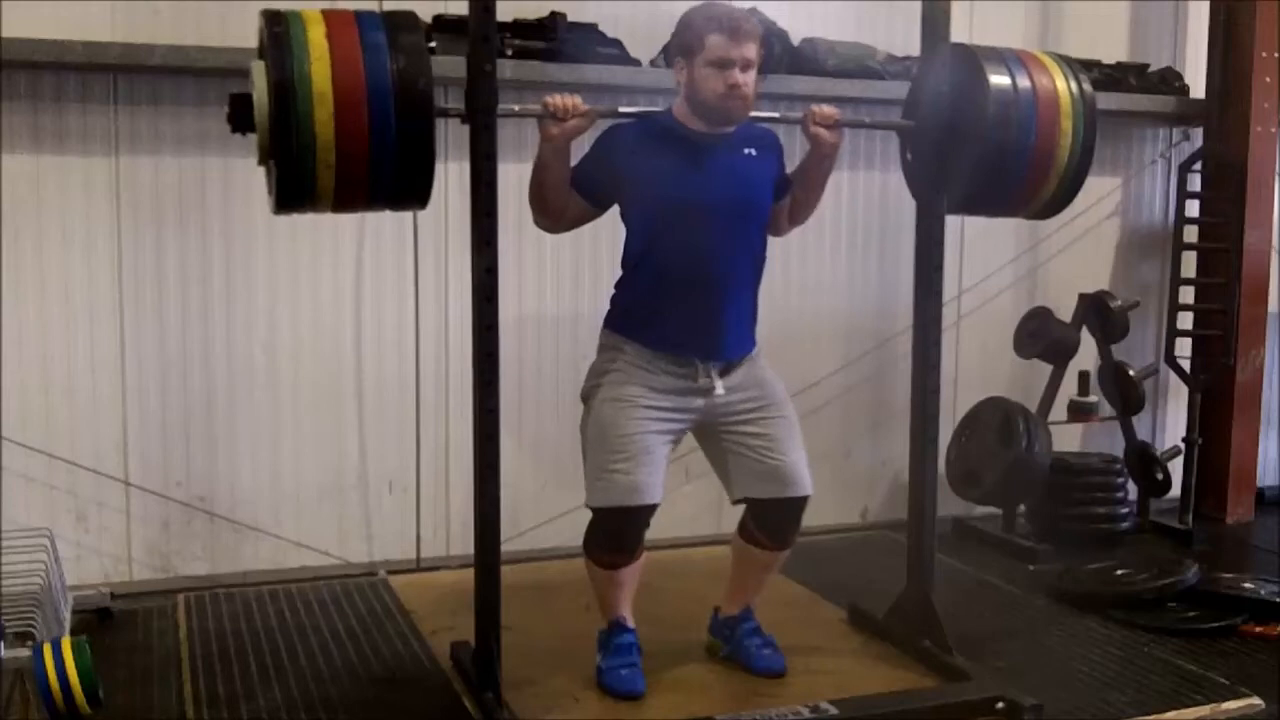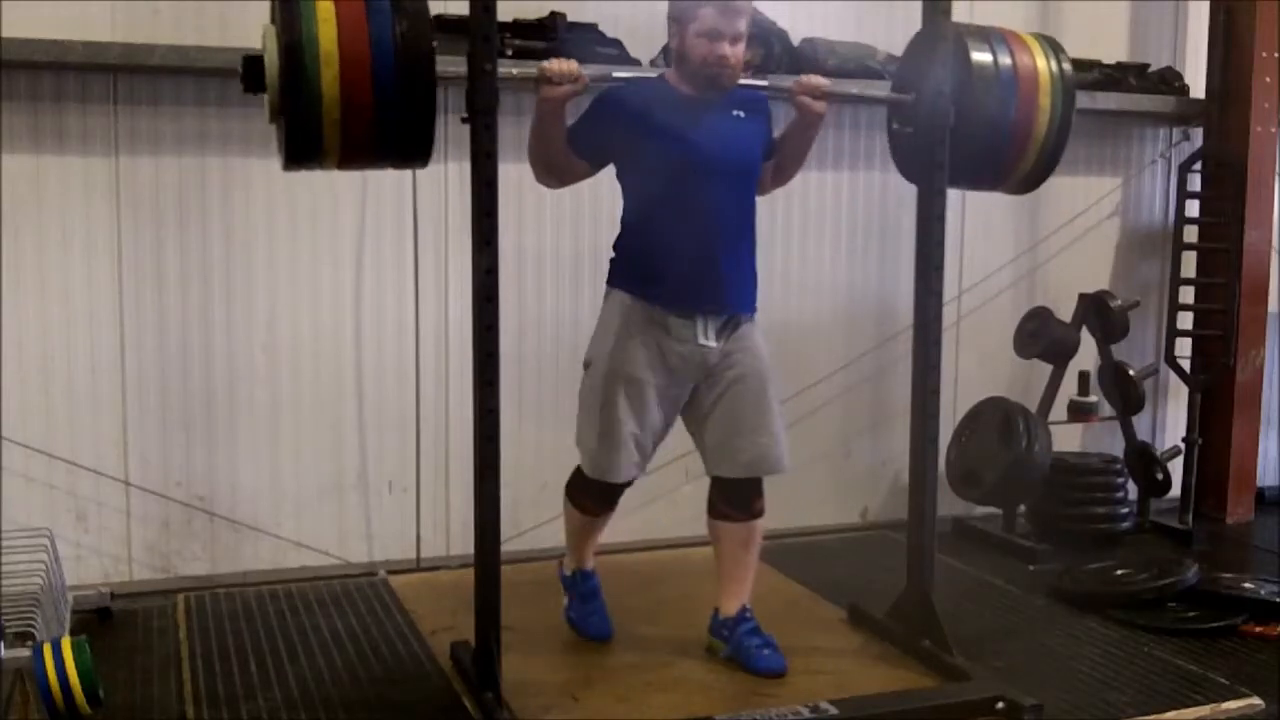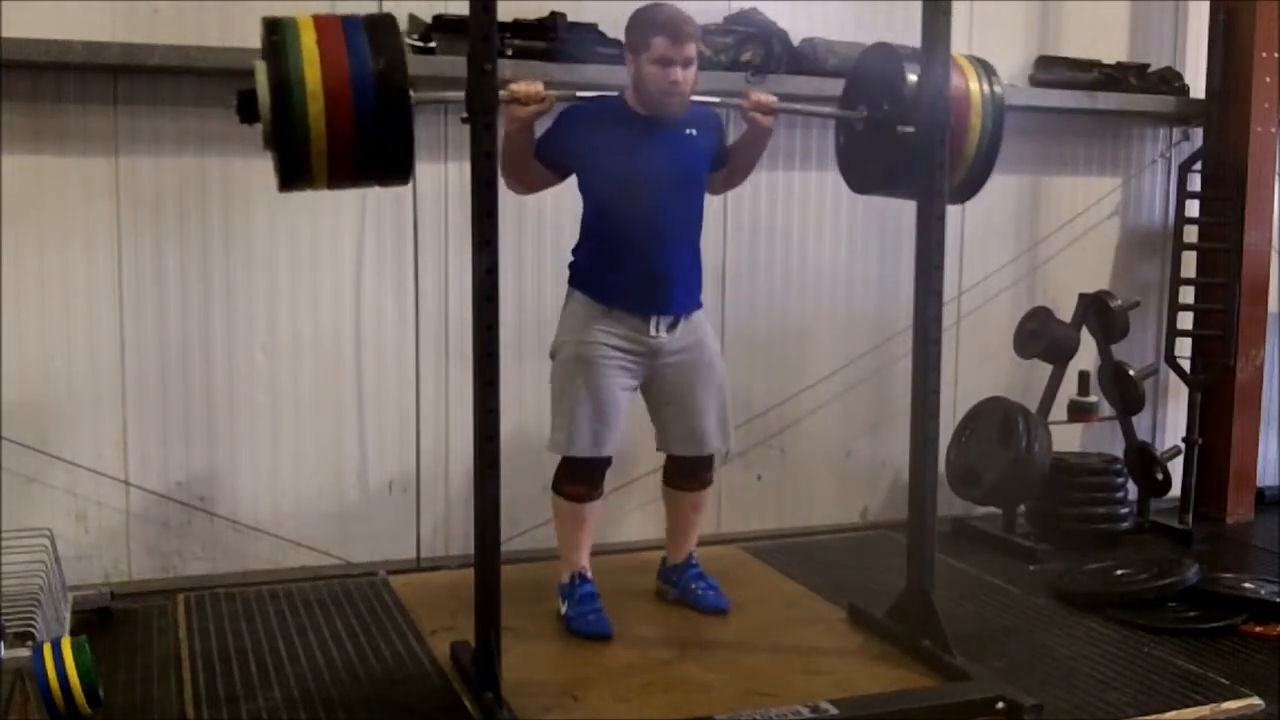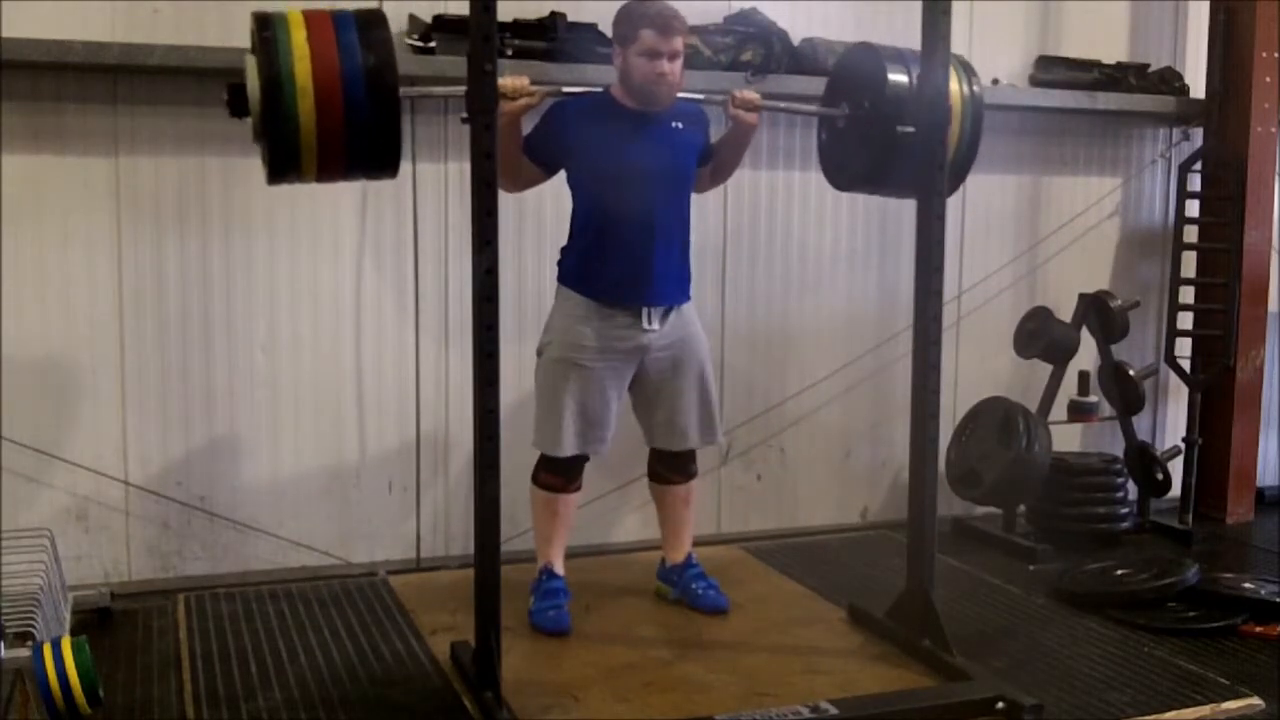
dt=1s
person 1, frame 1
left shoulder: (763, 146)
right shoulder: (632, 144)
left elbow: (781, 218)
right elbow: (553, 216)
left wrist: (822, 154)
right wrist: (554, 145)
left hip: (740, 365)
right hip: (640, 364)
left knee: (786, 498)
right knee: (624, 509)
left ankle: (733, 620)
right ankle: (619, 633)
person 1, frame 2
left shoulder: (752, 108)
right shoulder: (627, 105)
right elbow: (554, 171)
left wrist: (808, 119)
right wrist: (551, 105)
left hip: (733, 326)
right hip: (643, 319)
left knee: (744, 476)
right knee: (606, 470)
left ankle: (733, 618)
right ankle: (577, 573)
person 1, frame 3
left shoulder: (705, 125)
right shoulder: (587, 122)
right elbow: (523, 180)
left wrist: (758, 132)
right wrist: (517, 124)
left hip: (684, 319)
right hip: (601, 318)
left knee: (696, 452)
right knee: (585, 454)
left ankle: (679, 565)
right ankle: (578, 583)
person 1, frame 4
left shoulder: (691, 121)
right shoulder: (575, 118)
right elbow: (513, 178)
left wrist: (742, 130)
right wrist: (508, 121)
left hip: (672, 314)
right hip: (589, 314)
left knee: (678, 446)
right knee: (564, 451)
left ankle: (678, 565)
right ankle: (550, 577)
